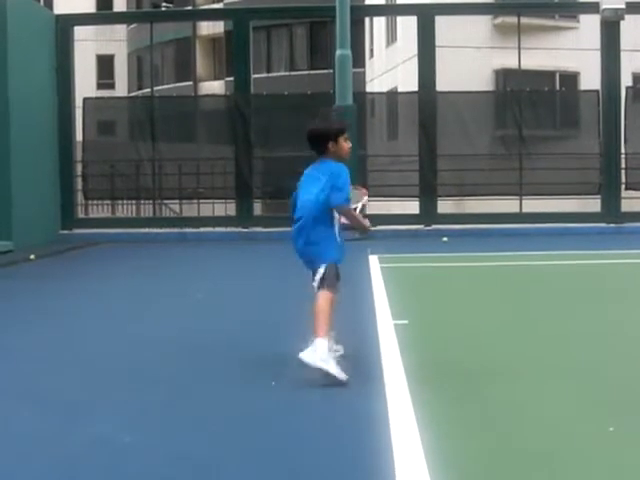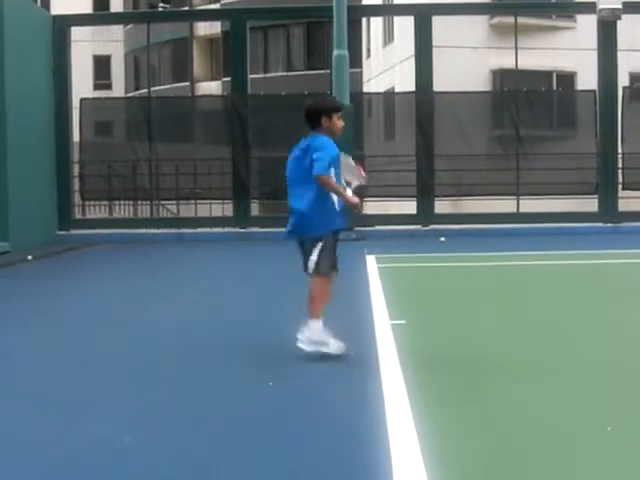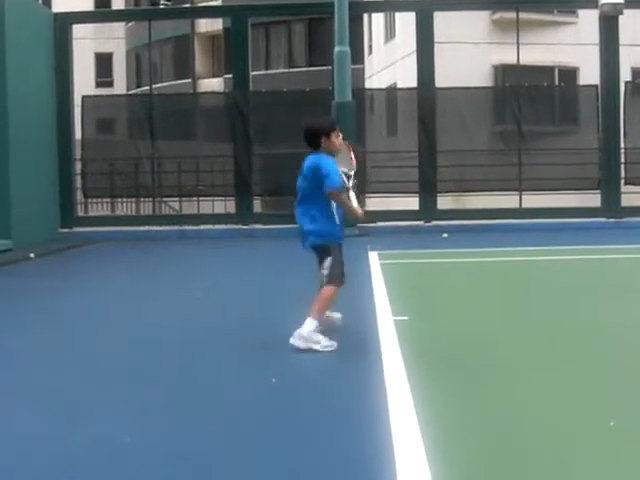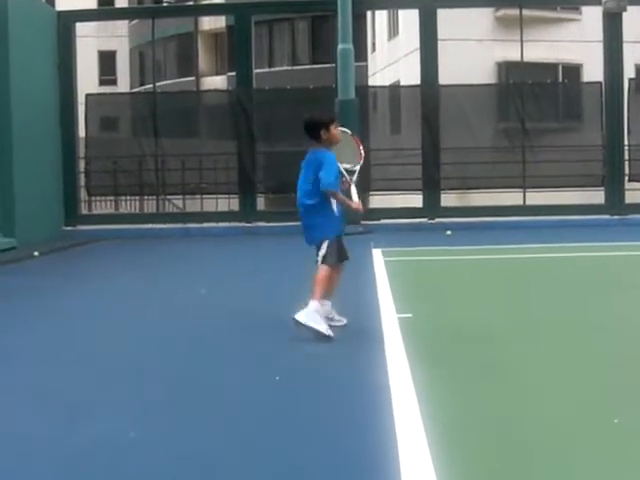
dt=0.2s
person 1, frame 1
left shoulder: (312, 171)
right shoulder: (338, 170)
right elbow: (340, 206)
right wrist: (360, 222)
left hip: (306, 237)
right hip: (322, 239)
left knee: (327, 288)
right knee: (327, 290)
left ankle: (324, 342)
right ankle: (318, 349)
person 1, frame 2
left shoulder: (302, 146)
right shoulder: (324, 144)
left elbow: (293, 178)
right elbow: (322, 175)
right wrist: (346, 197)
left hip: (304, 219)
right hip: (320, 220)
left knee: (325, 272)
right knee: (322, 273)
left ankle: (314, 324)
right ankle: (314, 332)
person 1, frame 3
left shoulder: (309, 163)
right shoulder: (327, 163)
left elbow: (303, 194)
right elbow: (335, 191)
right wrist: (353, 209)
left hip: (313, 227)
right hip: (324, 229)
left knee: (332, 275)
right knee: (333, 280)
left ankle: (322, 313)
right ankle: (309, 330)
person 1, frame 4
left shoulder: (311, 156)
right shoulder: (327, 157)
right elbow: (329, 188)
left wrist: (341, 182)
right wrist: (350, 204)
left hip: (313, 218)
right hip: (325, 221)
left knee: (337, 263)
right knee: (327, 263)
left ankle: (325, 310)
right ankle: (312, 310)
